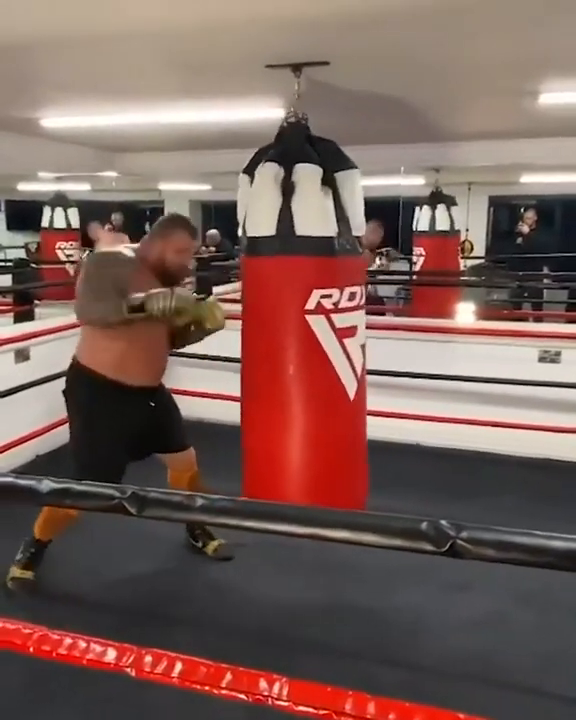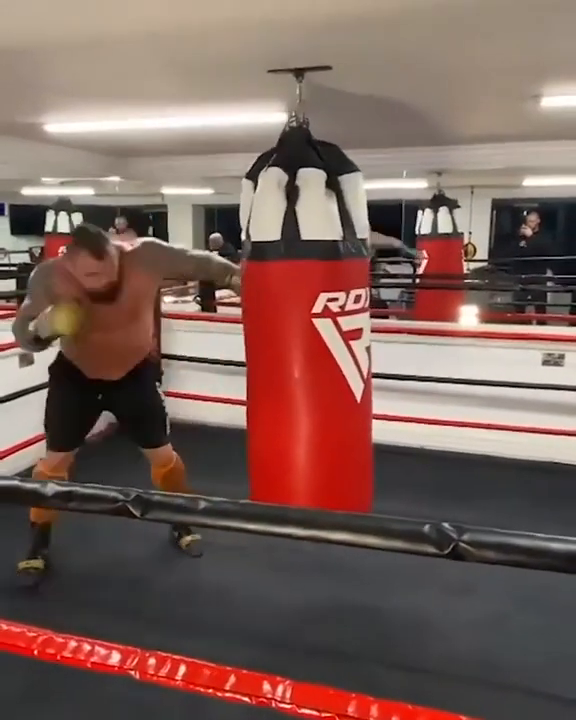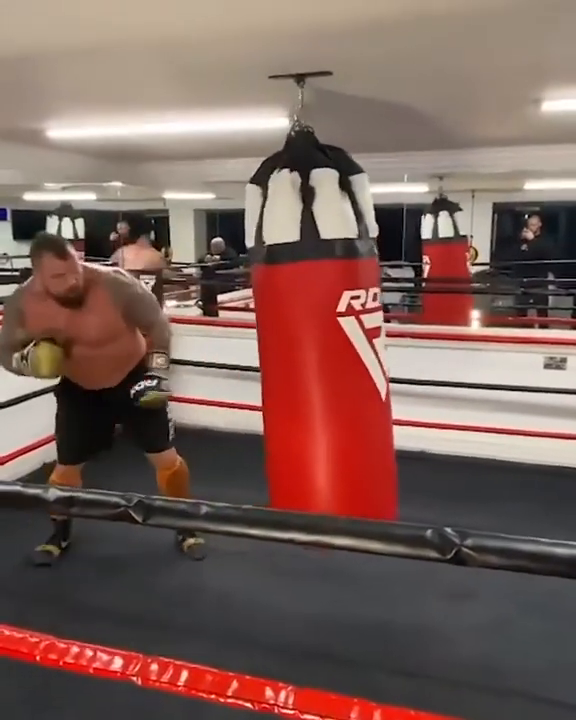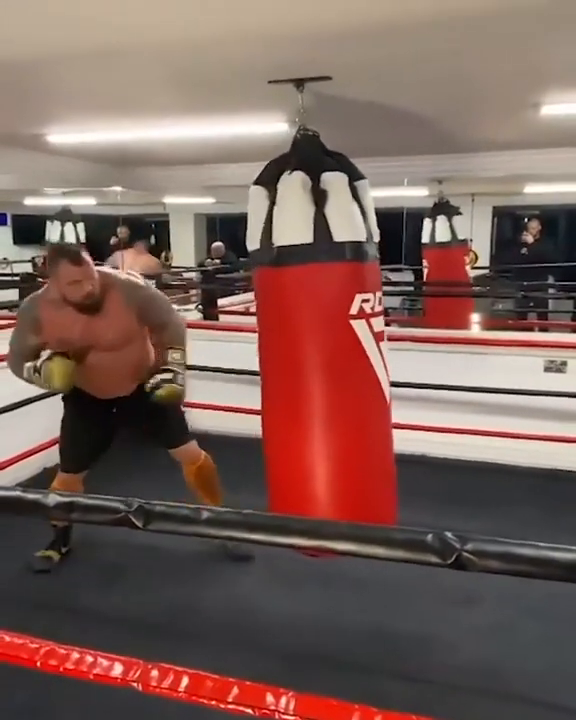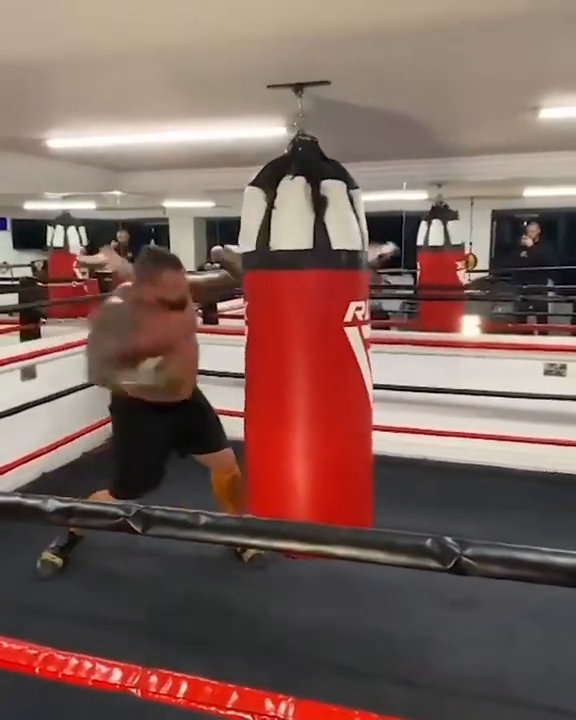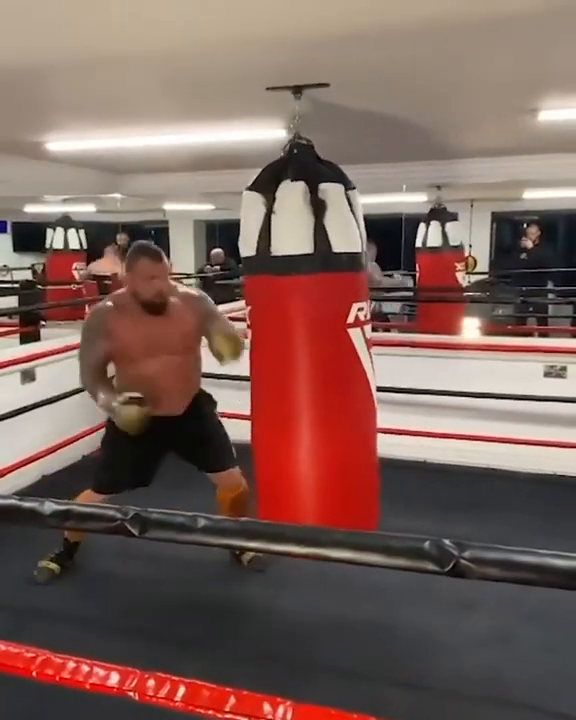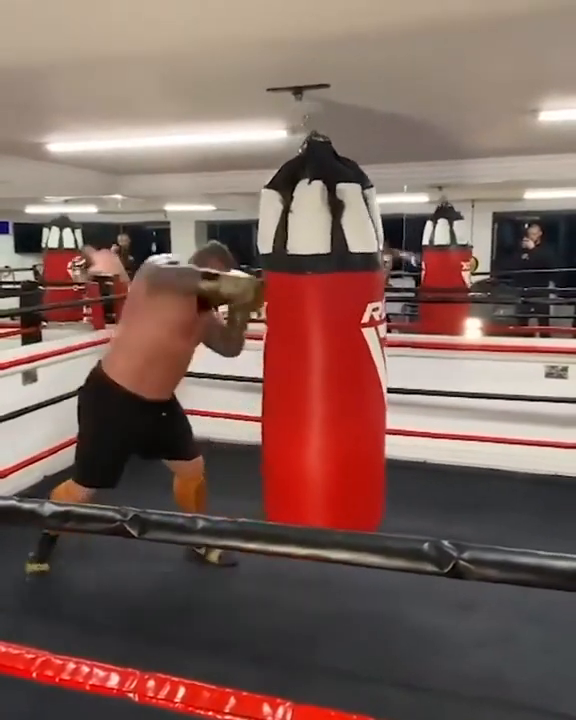
dt=0.3s
person 1, frame 1
left shoulder: (163, 279)
right shoulder: (111, 263)
left elbow: (175, 338)
right elbow: (91, 308)
left wrist: (202, 321)
right wrist: (157, 303)
left hip: (147, 389)
right hip: (98, 390)
left knee: (185, 460)
left ankle: (196, 531)
right ankle: (32, 550)
person 1, frame 2
left shoulder: (143, 257)
right shoulder: (49, 277)
left elbow: (196, 263)
right elbow: (21, 332)
left wrist: (236, 275)
right wrist: (44, 326)
left hip: (134, 372)
right hip: (75, 374)
left knee: (161, 454)
right knee: (55, 458)
left ankle: (179, 524)
right ankle: (39, 543)
person 1, frame 3
left shoulder: (112, 283)
left elbow: (155, 323)
left wrist: (157, 372)
right wrist: (30, 359)
left hip: (132, 377)
right hip: (77, 388)
left knee: (165, 457)
right knee: (68, 467)
left ankle: (184, 527)
right ankle: (59, 532)
person 1, frame 4
left shoulder: (127, 288)
right shoulder: (36, 311)
left elbow: (171, 324)
right elbow: (17, 361)
left wrist: (174, 368)
right wrist: (43, 372)
left hip: (146, 387)
right hip: (87, 398)
left knee: (190, 454)
right knee: (70, 474)
right ankle: (59, 538)
person 1, frame 5
left shoulder: (178, 287)
right shoulder: (118, 312)
right elbow: (101, 371)
right wrist: (145, 375)
left hip: (185, 397)
right hip: (139, 410)
left knee: (226, 463)
right knee: (122, 494)
right ankle: (67, 540)
person 1, frame 6
left shoulder: (192, 301)
right shoulder: (106, 314)
left elbow: (230, 336)
right elbow: (90, 375)
left wrist: (230, 342)
right wrist: (115, 402)
left hip: (190, 410)
right hip: (134, 416)
left knee: (231, 482)
right knee: (100, 493)
right ankle: (67, 549)
person 1, frame 7
left shoulder: (204, 309)
right shoulder: (164, 272)
left elbow: (229, 347)
right elbow: (165, 276)
left wrist: (239, 310)
right wrist: (218, 282)
left hip: (159, 402)
right hip: (113, 398)
left knee: (192, 470)
right knee: (85, 486)
right ankle: (46, 541)
